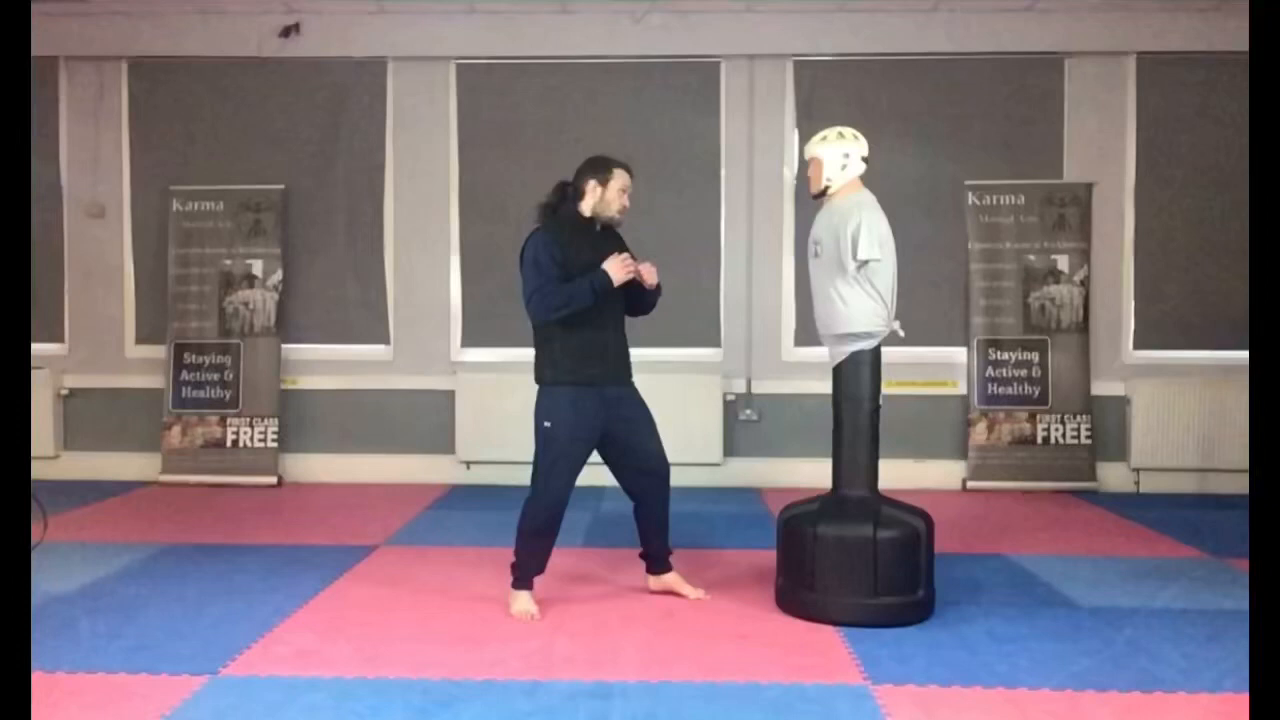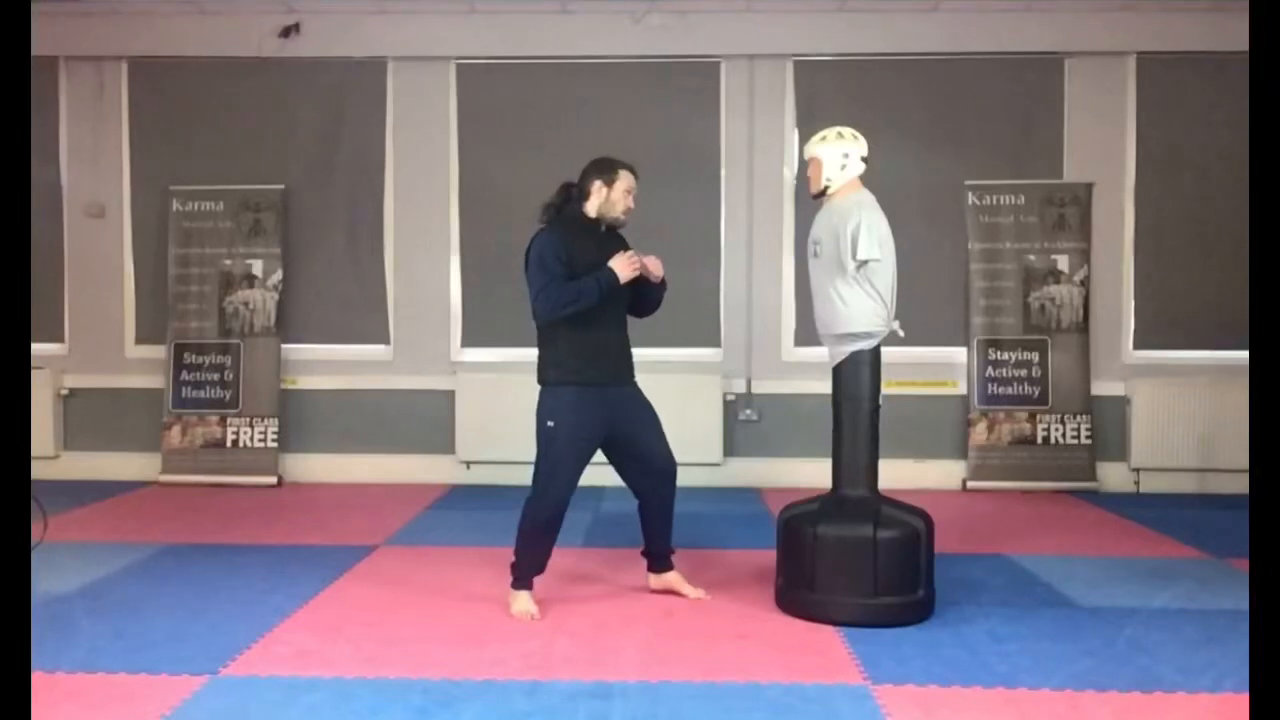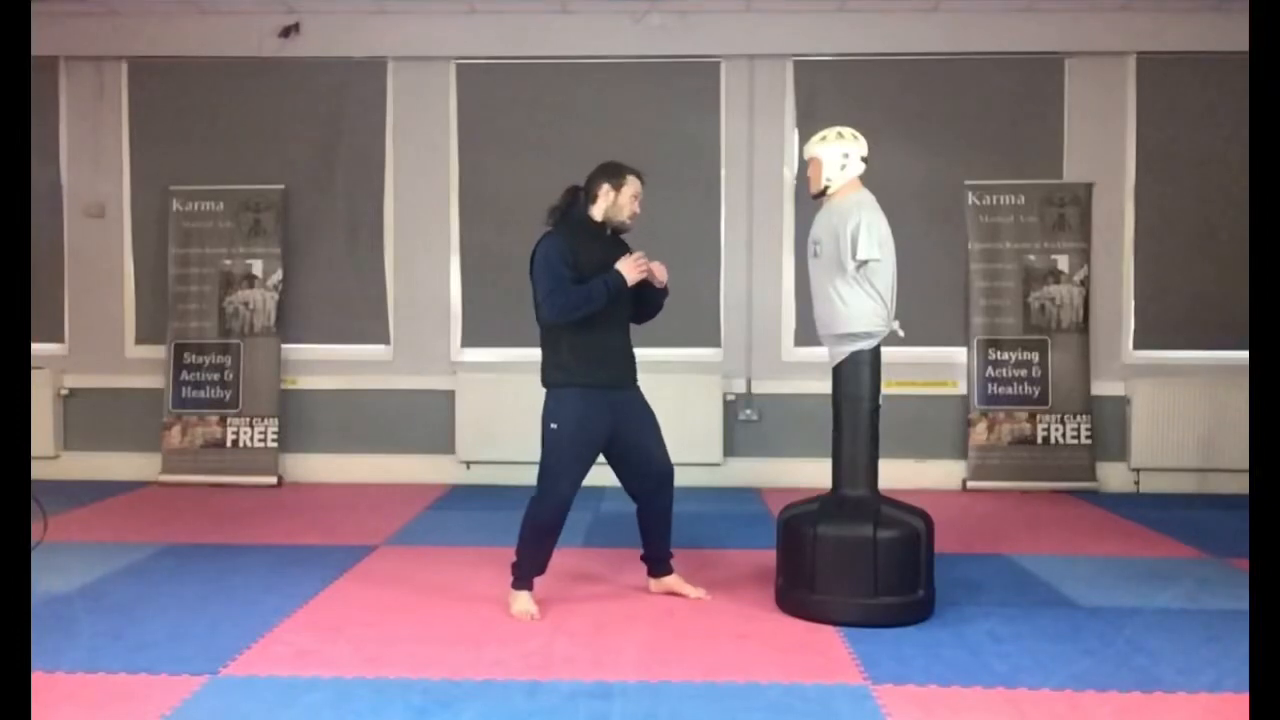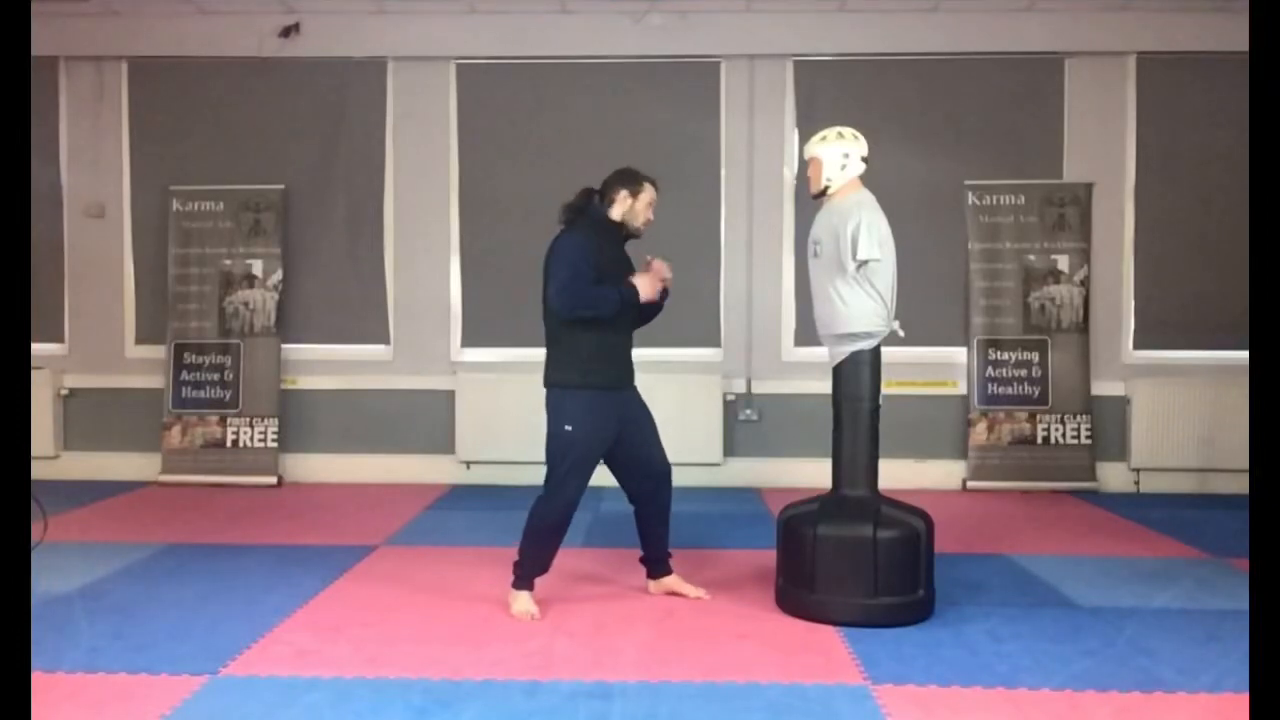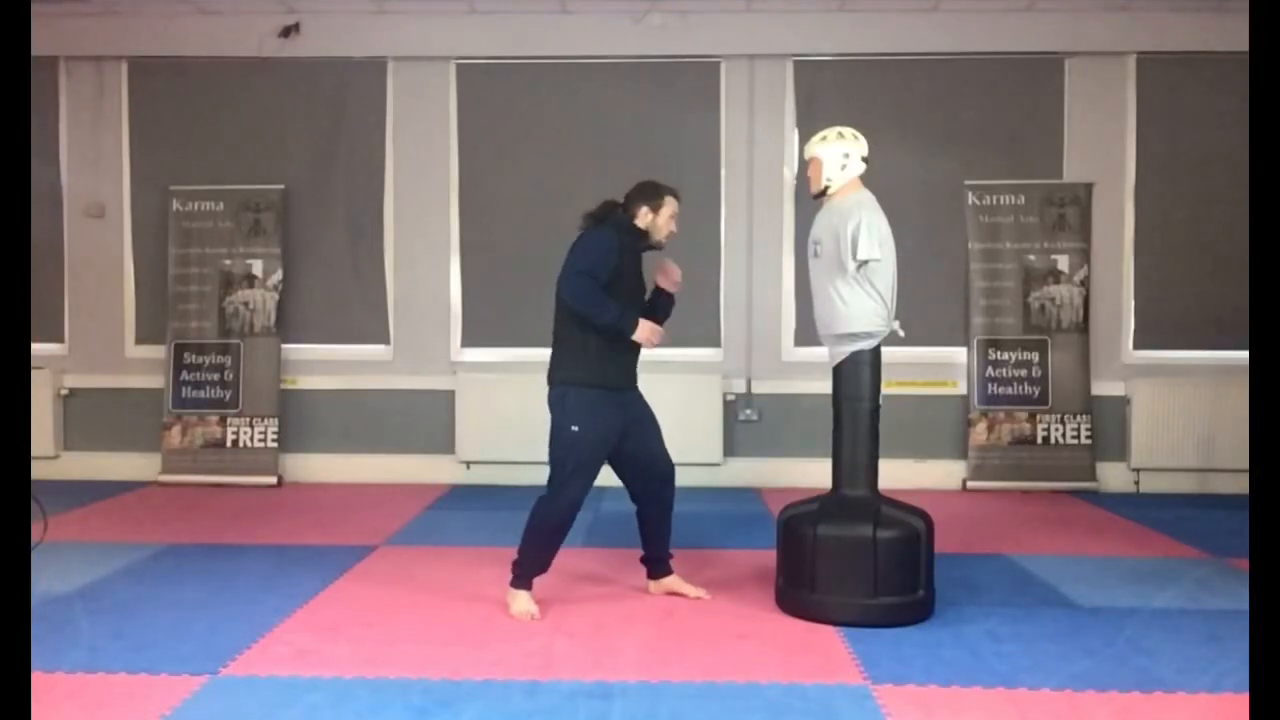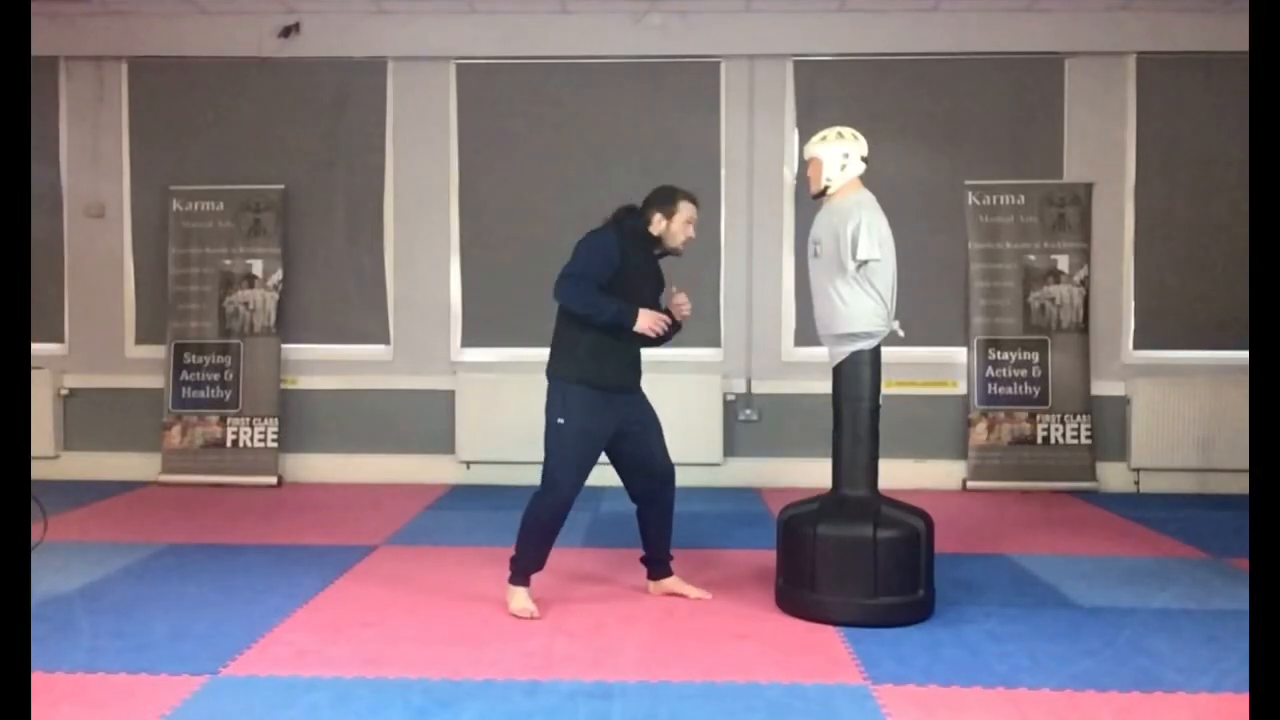
dt=0.2s
person 1, frame 1
left shoulder: (610, 241)
right shoulder: (546, 240)
left elbow: (633, 306)
right elbow: (541, 304)
left wrist: (648, 286)
right wrist: (602, 280)
left hip: (616, 387)
right hip: (566, 392)
left knee: (652, 472)
right knee: (551, 489)
left ankle: (659, 570)
right ankle: (522, 586)
person 1, frame 2
left shoulder: (613, 242)
right shoulder: (552, 240)
left elbow: (639, 306)
right elbow: (549, 303)
left wrist: (653, 281)
right wrist: (609, 276)
left hip: (619, 387)
right hip: (569, 392)
left knee: (658, 471)
right knee: (552, 489)
left ankle: (661, 569)
right ankle: (521, 587)
person 1, frame 3
left shoulder: (616, 246)
right shoulder: (558, 243)
left elbow: (636, 313)
right elbow: (556, 307)
left wrist: (655, 287)
right wrist: (617, 280)
left hip: (622, 389)
right hip: (574, 394)
left knee: (656, 476)
right knee: (556, 489)
left ankle: (661, 573)
right ankle: (521, 587)
person 1, frame 4
left shoulder: (613, 248)
right shoulder: (579, 239)
right elbow: (568, 300)
left wrist: (655, 290)
right wrist: (632, 293)
left hip: (617, 390)
right hip: (578, 393)
left knee: (653, 476)
right knee: (563, 488)
left ankle: (660, 574)
right ankle: (522, 586)
person 1, frame 5
left shoulder: (631, 255)
right shoulder: (605, 240)
right elbow: (573, 288)
left wrist: (662, 295)
right wrist: (628, 322)
left hip: (621, 392)
right hip: (581, 392)
left knee: (657, 477)
right knee: (567, 489)
left ankle: (660, 573)
right ankle: (521, 586)
person 1, frame 6
left shoulder: (651, 266)
right shoulder: (609, 243)
right elbow: (569, 290)
left wrist: (672, 317)
right wrist: (629, 315)
left hip: (625, 393)
right hip: (579, 391)
left knee: (657, 478)
right knee: (560, 486)
left ankle: (660, 574)
right ankle: (519, 583)
person 2, frame 1
left shoulder: (860, 210)
right shoulder: (833, 209)
left elbow: (876, 273)
left wrist: (878, 321)
left hip: (858, 338)
right hip: (845, 338)
left knee: (857, 426)
right knee: (847, 426)
person 2, frame 2
left shoulder: (860, 211)
right shoulder: (833, 210)
left elbow: (876, 273)
left wrist: (876, 321)
right wrist: (839, 320)
left hip: (858, 338)
right hip: (844, 338)
left knee: (857, 425)
right knee: (847, 426)
person 2, frame 3
left shoulder: (860, 212)
right shoulder: (833, 211)
left elbow: (879, 278)
left wrist: (882, 326)
left hip: (858, 340)
right hip: (845, 339)
person 2, frame 4
left shoulder: (862, 217)
right shoulder: (834, 209)
left elbow: (877, 276)
left wrist: (883, 325)
right wrist: (833, 331)
left hip: (858, 340)
right hip: (844, 339)
left knee: (856, 436)
left ankle: (856, 495)
right ankle: (849, 493)
person 2, frame 5
left shoulder: (861, 211)
right shoulder: (833, 210)
left elbow: (877, 275)
left wrist: (878, 324)
left hip: (859, 336)
right hip: (844, 336)
person 2, frame 6
left shoulder: (861, 211)
right shoulder: (832, 210)
left elbow: (876, 275)
left wrist: (877, 324)
left hip: (859, 335)
right hip: (842, 335)
